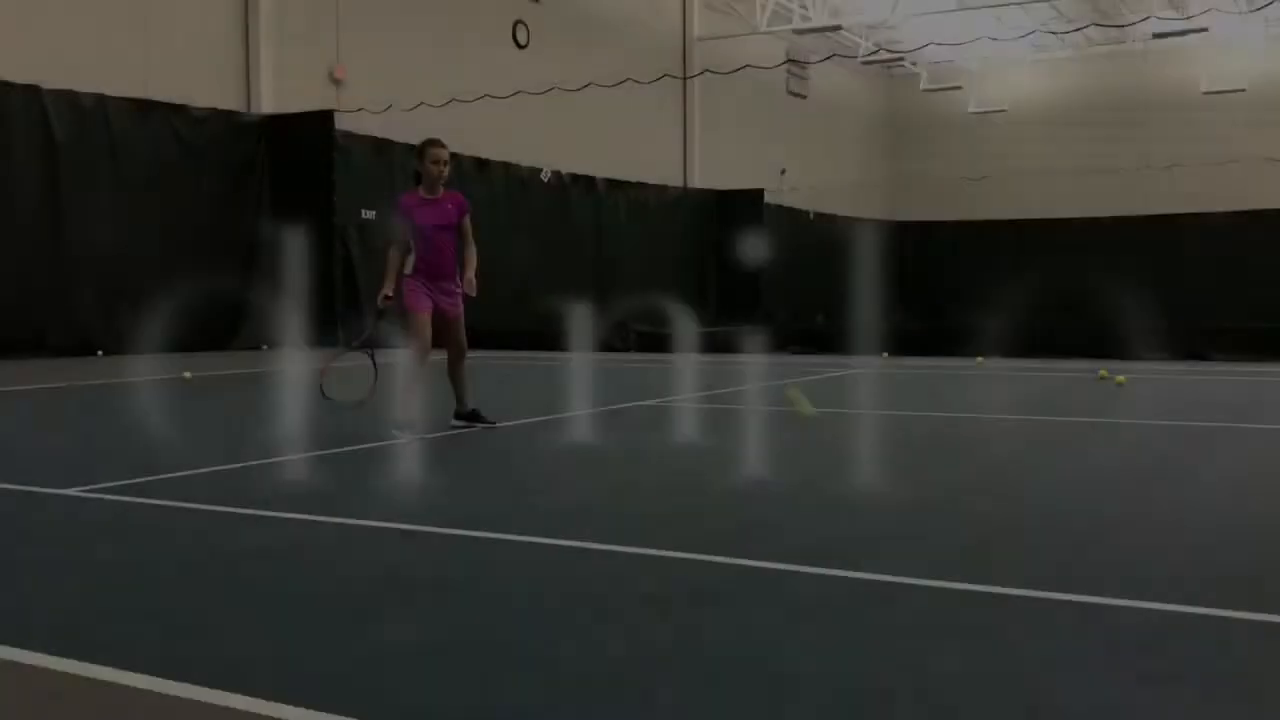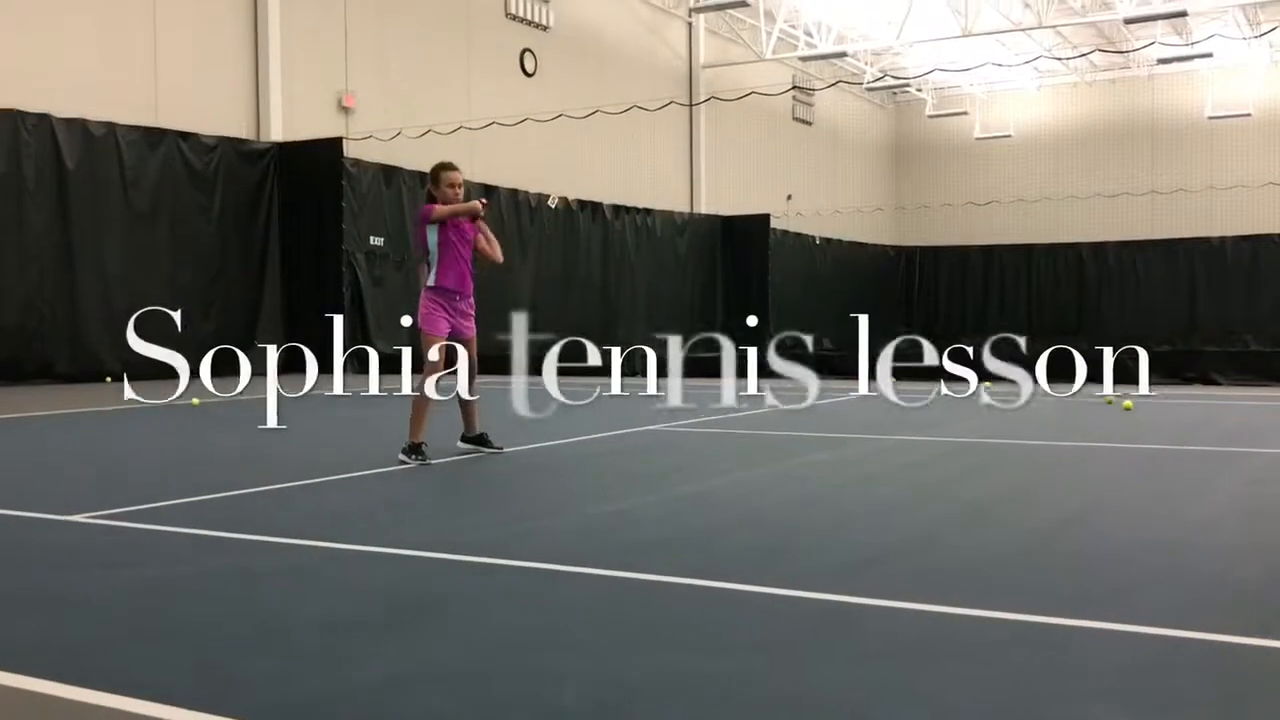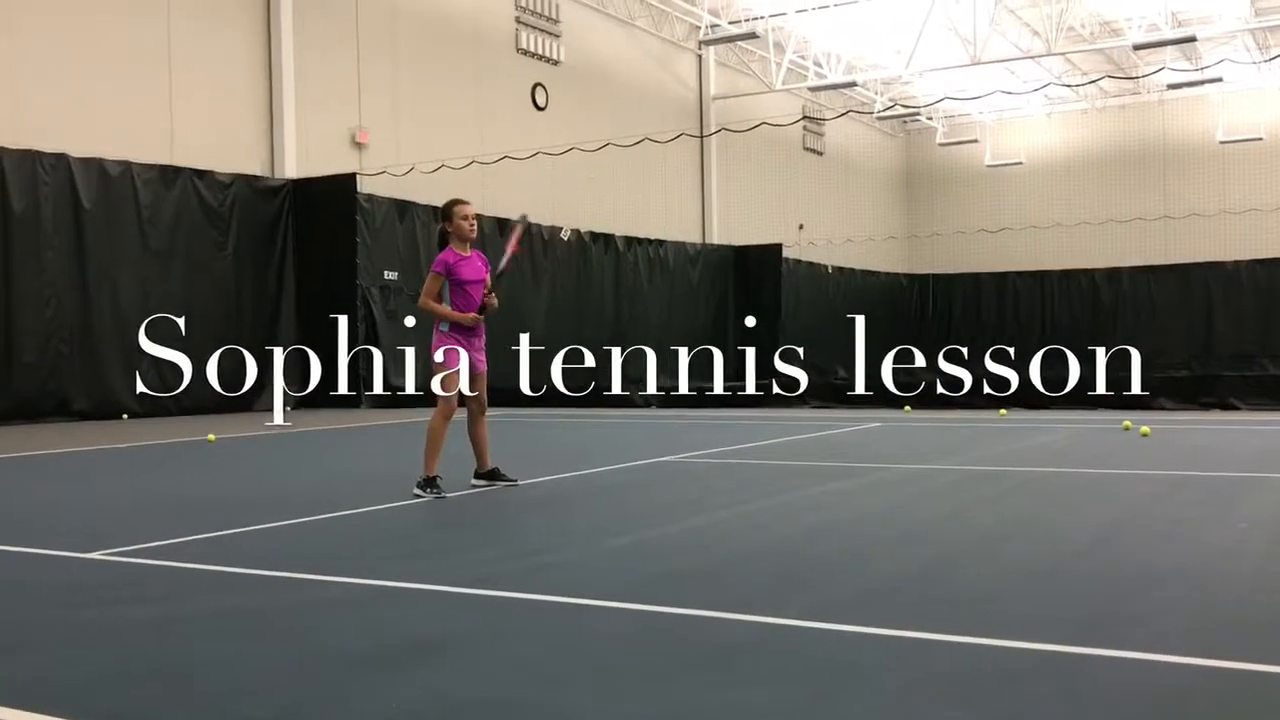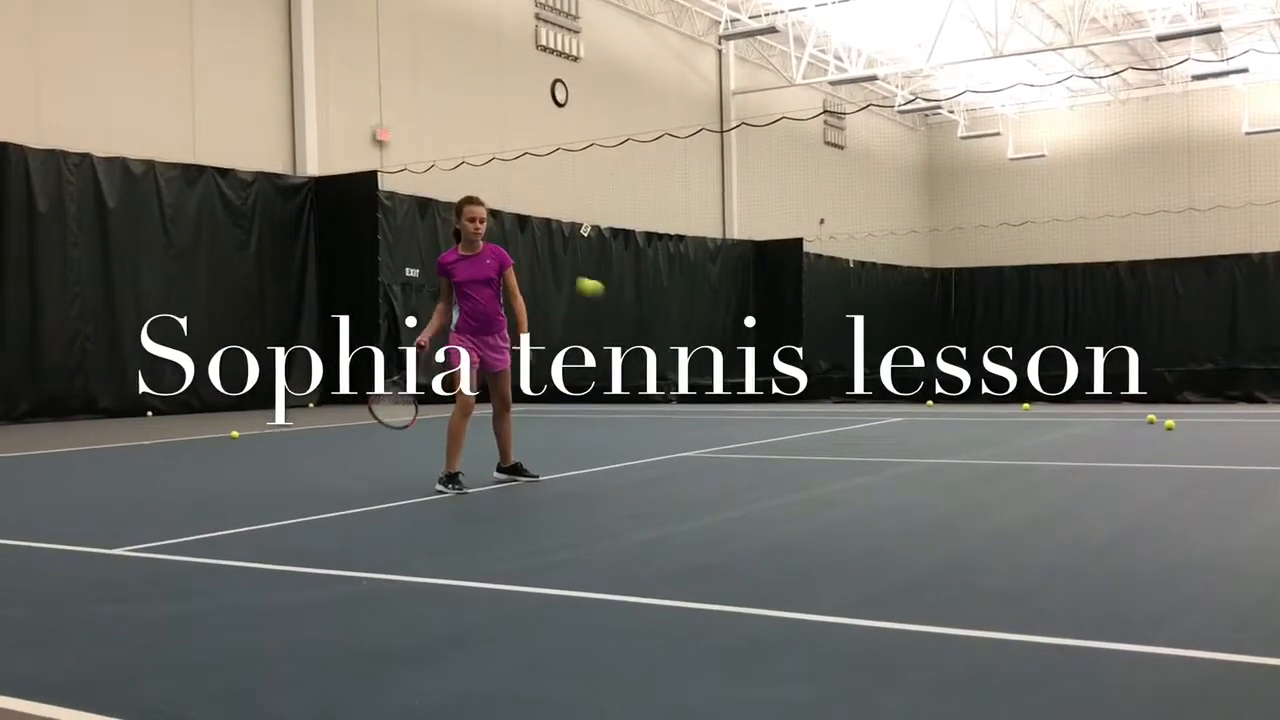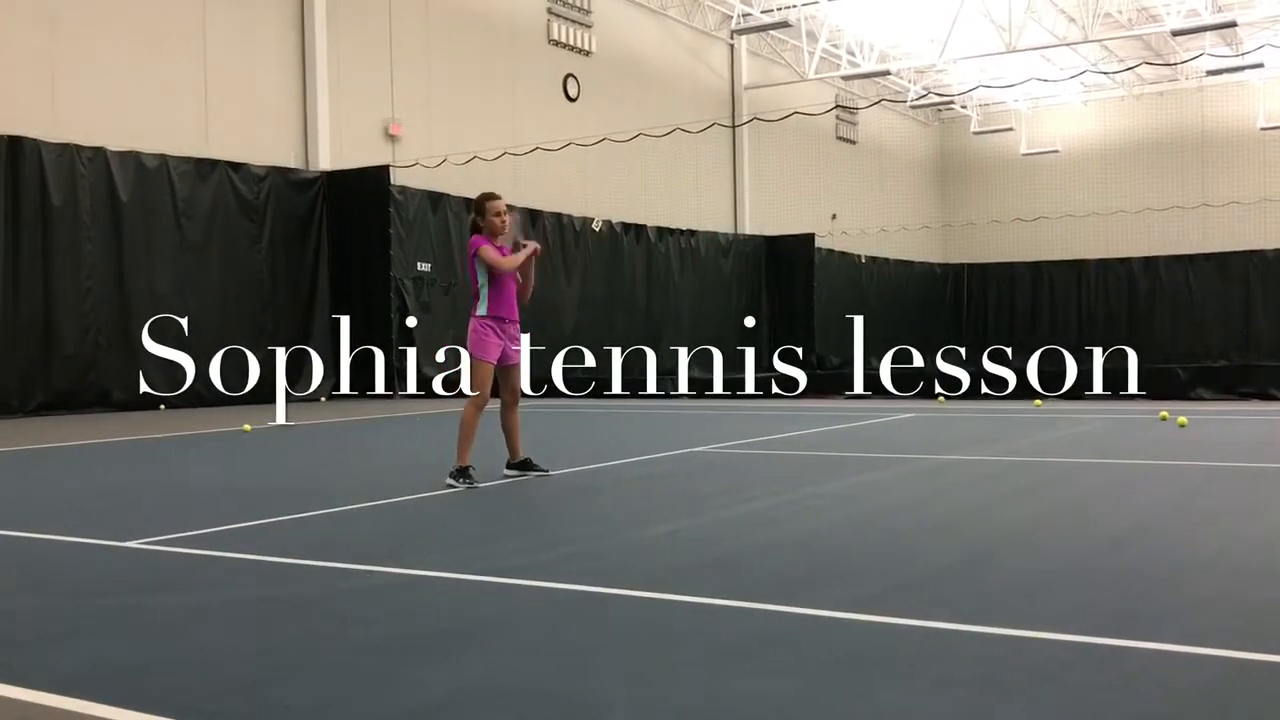
dt=1s
person 1, frame 1
left shoulder: (457, 202)
right shoulder: (407, 203)
left elbow: (468, 245)
right elbow: (398, 247)
left wrist: (470, 276)
right wrist: (389, 284)
left hip: (450, 284)
right hip: (418, 283)
left knee: (458, 349)
right knee: (421, 347)
left ankle: (463, 410)
person 1, frame 2
left shoulder: (469, 225)
right shoulder: (428, 214)
left elbow: (496, 257)
right elbow: (472, 206)
left wrist: (480, 222)
right wrist: (476, 207)
left hip: (464, 303)
right hip: (437, 302)
left knee: (469, 371)
right knee: (433, 373)
left ankle: (471, 434)
right ankle: (413, 444)
person 1, frame 3
left shoulder: (480, 259)
right shoulder: (445, 260)
left elbow: (490, 303)
right elbow: (425, 301)
left wrist: (490, 302)
right wrist: (459, 317)
left hip: (475, 340)
right hip: (450, 340)
left knee: (479, 406)
right knee: (447, 406)
left ankle: (484, 470)
right ankle: (427, 478)
person 1, frame 4
left shoulder: (499, 256)
right shoulder: (447, 261)
left elbow: (515, 298)
right elbow: (445, 303)
left wrist: (523, 337)
right wrist: (427, 334)
left hip: (496, 338)
right hip: (464, 338)
left knee: (503, 403)
right knee: (465, 403)
left ankle: (507, 464)
right ankle: (449, 474)
person 1, frame 5
left shoulder: (508, 251)
right shoulder: (478, 243)
left elbow: (523, 296)
right elbow: (504, 265)
left wrist: (530, 261)
right wrist: (527, 249)
left hip: (510, 328)
right hip: (486, 327)
left knee: (512, 398)
right knee: (480, 397)
left ankle: (516, 460)
right ankle: (460, 467)
